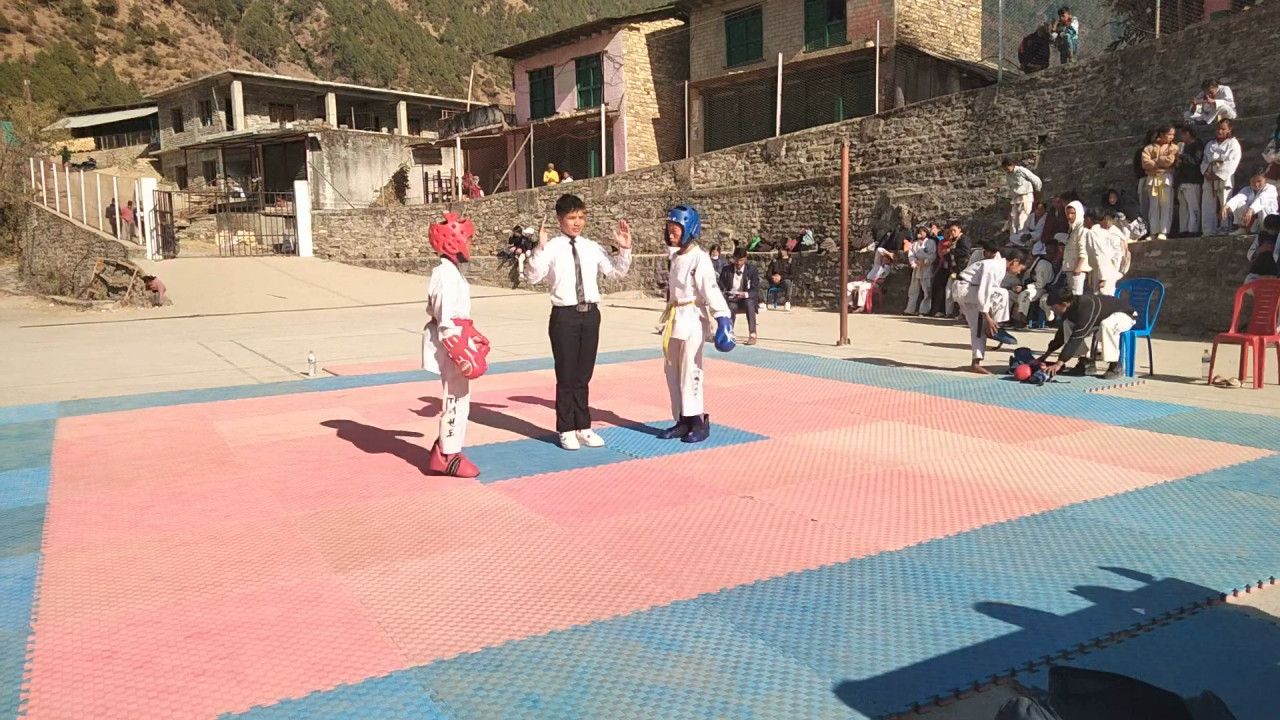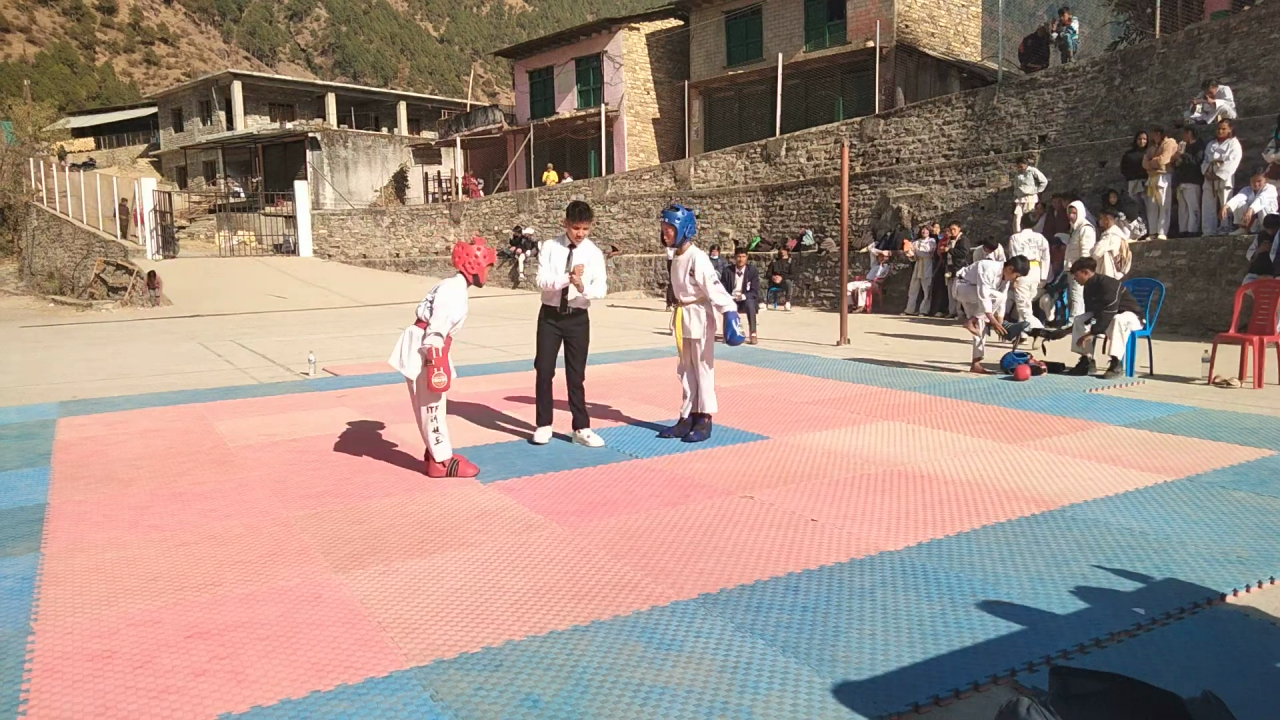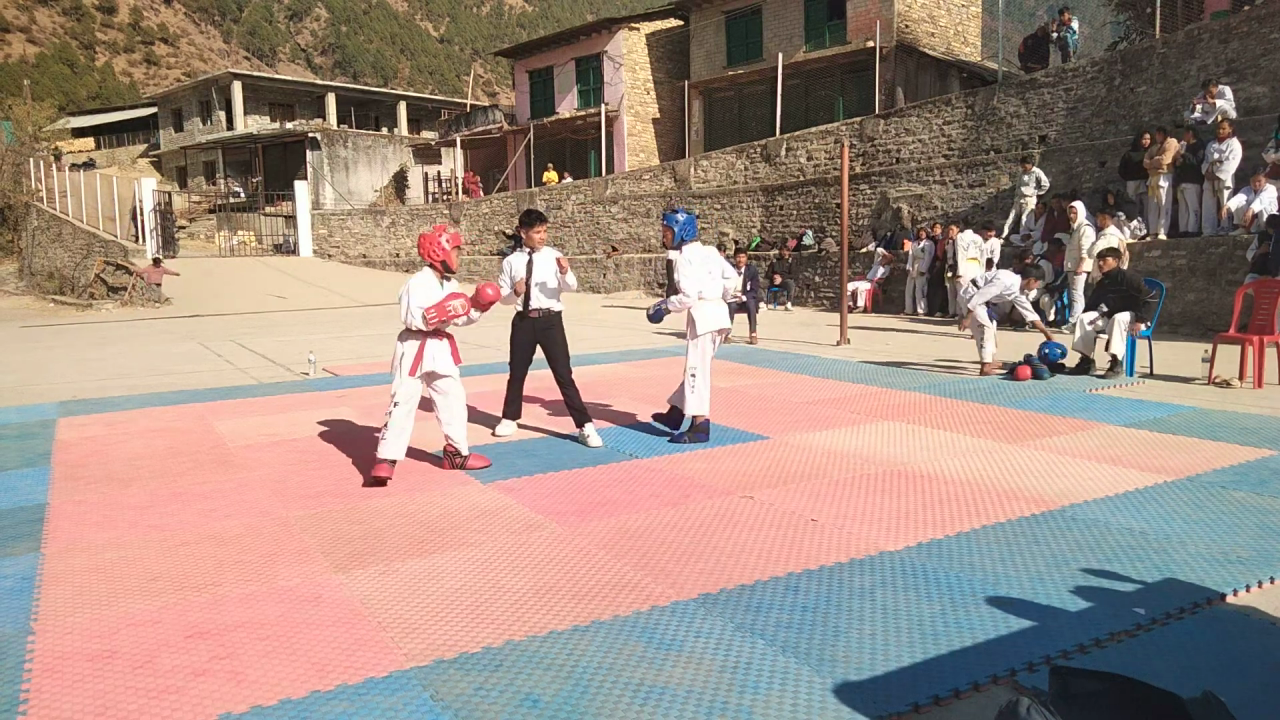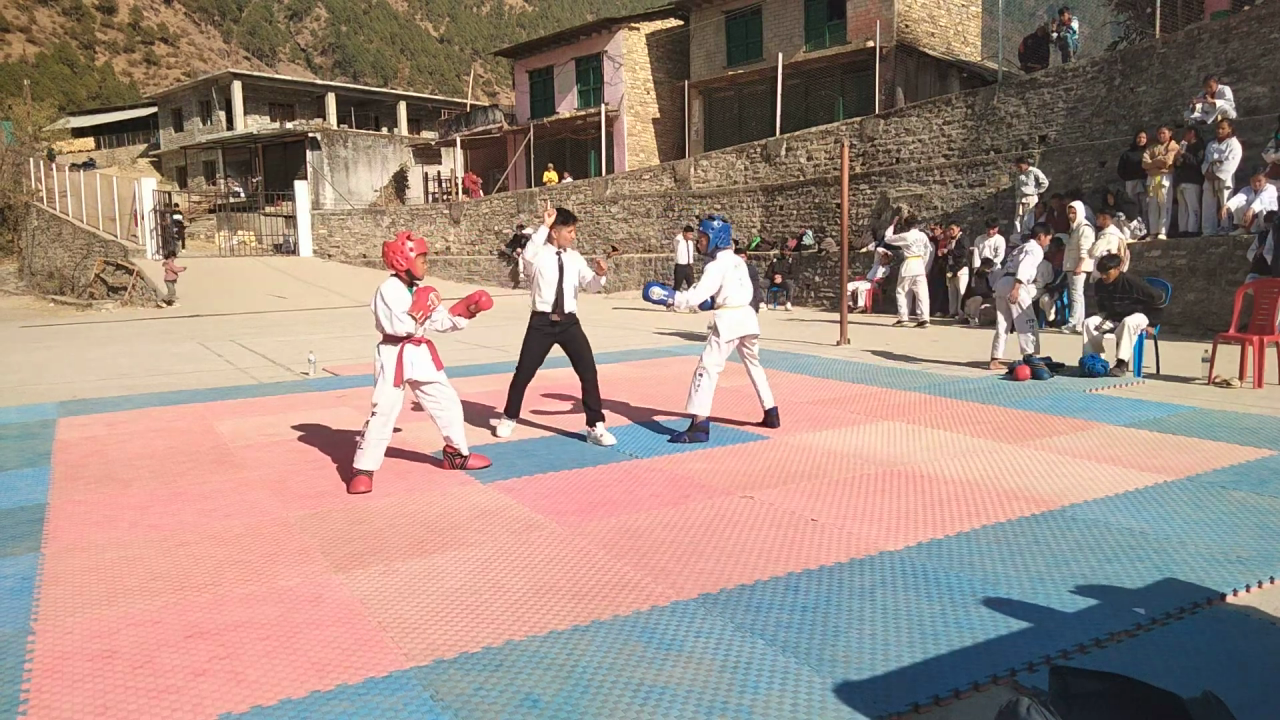
dt=1s
person 1, frame 1
left shoulder: (450, 272)
right shoulder: (446, 275)
right elbow: (446, 321)
left wrist: (473, 335)
right wrist: (463, 353)
left hip: (447, 339)
right hip: (448, 340)
left knee: (454, 398)
right knee: (456, 398)
left ankle: (445, 451)
right ankle: (446, 455)
person 1, frame 2
left shoulder: (454, 286)
right shoulder: (455, 290)
right elbow: (436, 330)
left wrist: (437, 361)
right wrist: (436, 363)
left hip: (421, 346)
right hip: (423, 349)
left knee: (432, 405)
right knee: (431, 404)
left ankle: (438, 453)
right ankle: (441, 461)
person 1, frame 3
left shoulder: (449, 283)
right shoulder: (419, 282)
left elbow: (460, 315)
right elbow: (412, 319)
left wrist: (479, 304)
right wrist: (444, 310)
left hip: (440, 348)
right hip: (415, 348)
left knee: (453, 401)
right knee: (404, 403)
left ankle: (455, 453)
right ankle: (386, 460)
person 1, frame 4
left shoulder: (420, 290)
right shoulder: (388, 290)
left elbow: (442, 321)
right elbow: (398, 326)
left wrist: (467, 310)
right wrist: (420, 308)
left hip: (422, 355)
right hip: (395, 357)
left knee: (448, 403)
right knee: (383, 413)
left ankle: (457, 454)
right ankle: (362, 469)
person 2, frame 1
left shoulder: (592, 248)
right shoulder: (551, 248)
left elbow: (617, 271)
right elbow: (533, 276)
left wrist: (625, 249)
right wrist: (539, 248)
left hip: (590, 314)
right hip: (565, 315)
left knee: (583, 375)
right knee: (566, 375)
left ankle: (583, 427)
right ankle: (566, 430)
person 2, frame 2
left shoulder: (593, 253)
right shoulder: (549, 248)
left elbow: (602, 289)
right elbow: (542, 281)
left wrist: (582, 286)
right wrist: (568, 277)
left hip: (577, 317)
right hip: (550, 315)
left knee: (576, 375)
right knee: (544, 370)
left ankle: (581, 429)
right ankle: (543, 424)
person 2, frame 3
left shoulder: (554, 256)
right shoulder: (511, 261)
left elbow: (571, 287)
right elbow: (502, 294)
left wrist: (565, 272)
right wrist: (512, 293)
left hip: (550, 320)
right hip: (523, 321)
left knee: (563, 374)
right knee: (517, 373)
left ankle: (585, 427)
right ankle: (510, 419)
person 2, frame 4
left shoulder: (575, 258)
right shoulder: (539, 256)
left elbow: (592, 286)
right elbow: (528, 256)
left wrist: (599, 274)
right wrist: (544, 226)
left hip: (569, 322)
right hip: (542, 322)
left knee: (588, 371)
right knee: (524, 371)
left ankle: (596, 427)
right ankle: (508, 419)
person 3, frame 1
left shoulder: (699, 258)
right shoulder: (675, 257)
left elbow: (712, 291)
left wrist: (724, 322)
left hip: (693, 320)
right hip: (675, 319)
left knee: (691, 371)
right knee: (673, 372)
left ankle: (699, 421)
right ankle: (683, 421)
person 3, frame 2
left shoulder: (697, 258)
right shoulder: (676, 257)
left elbow: (715, 288)
left wrist: (730, 315)
left hip: (700, 318)
right hip: (684, 318)
left knee: (703, 368)
right knee: (686, 370)
left ankle: (704, 420)
right ankle: (688, 418)
person 3, frame 3
left shoulder: (685, 257)
right shoulder: (709, 251)
left elbow: (687, 296)
right elbow: (731, 279)
left wrist: (663, 306)
left hip: (702, 314)
right hip: (718, 310)
left knee: (696, 369)
right knee: (698, 367)
left ankle: (699, 426)
right ankle: (674, 413)
person 3, frame 4
left shoulder: (716, 266)
right shoulder: (738, 261)
left elbow: (696, 296)
left wrist: (669, 297)
right wrist: (717, 299)
left hip: (728, 320)
right hip: (747, 316)
left knee: (707, 369)
right knee: (753, 366)
left ankle: (699, 425)
right ankle: (771, 414)
